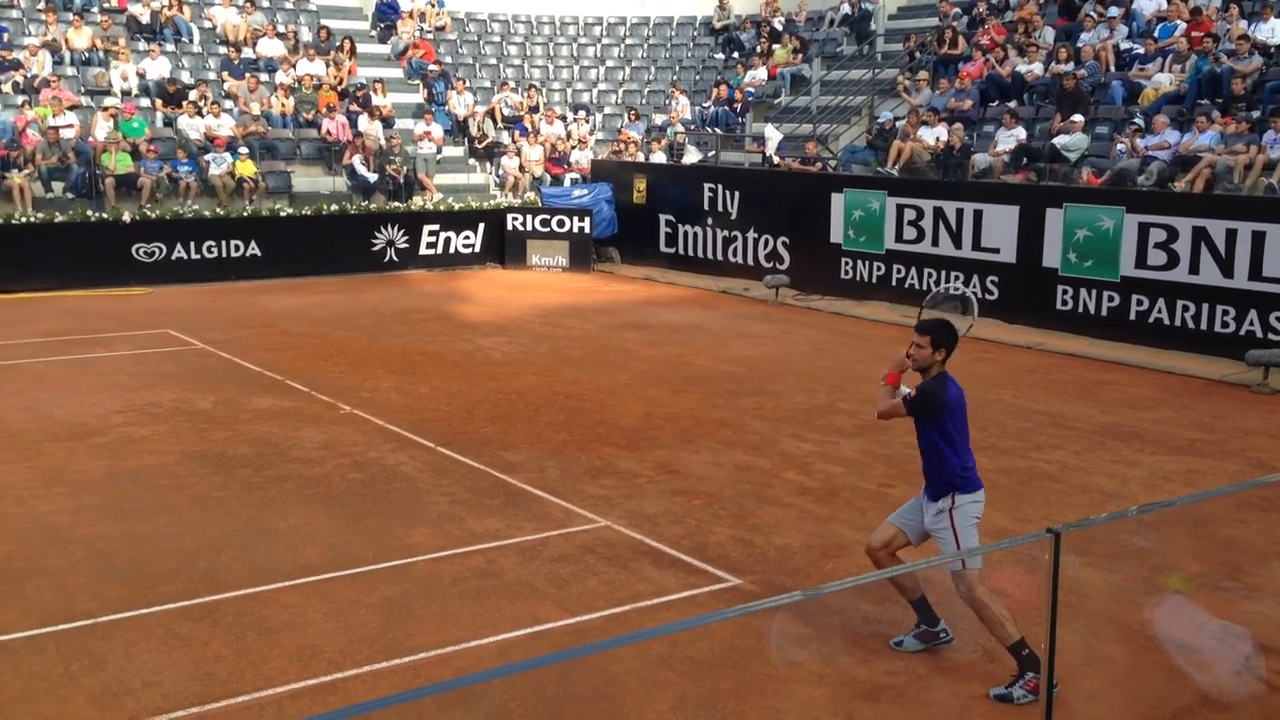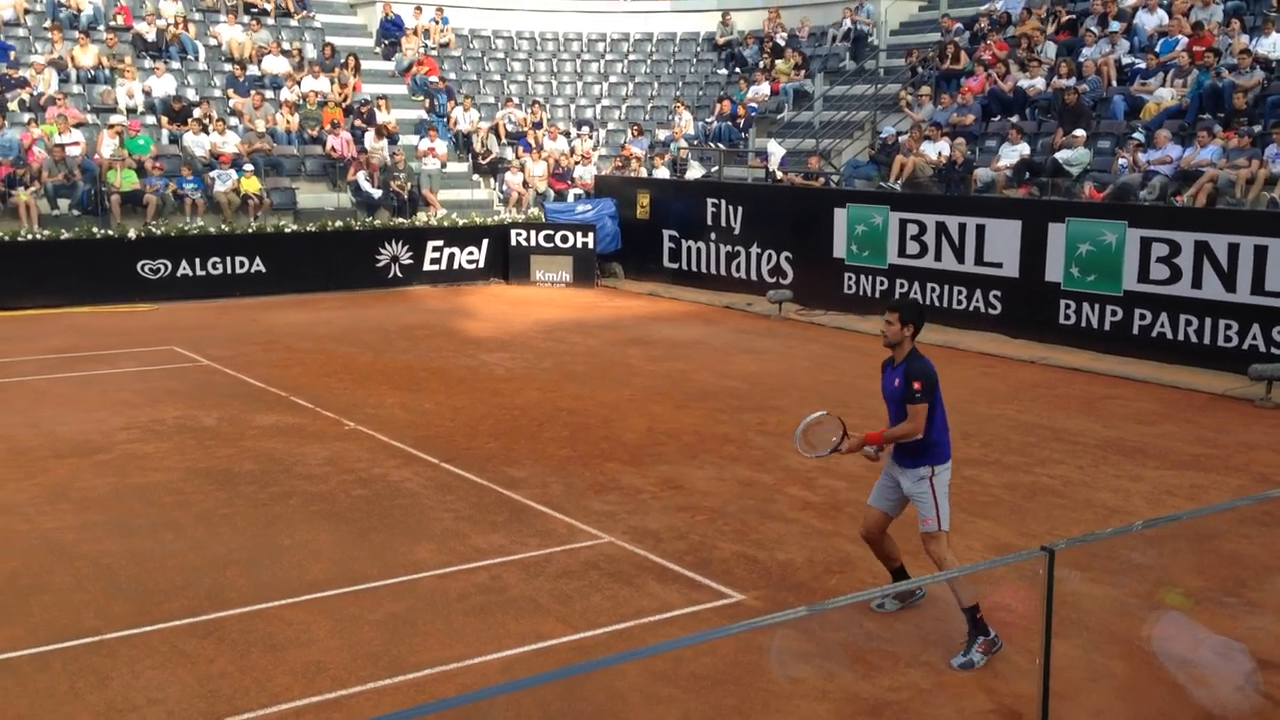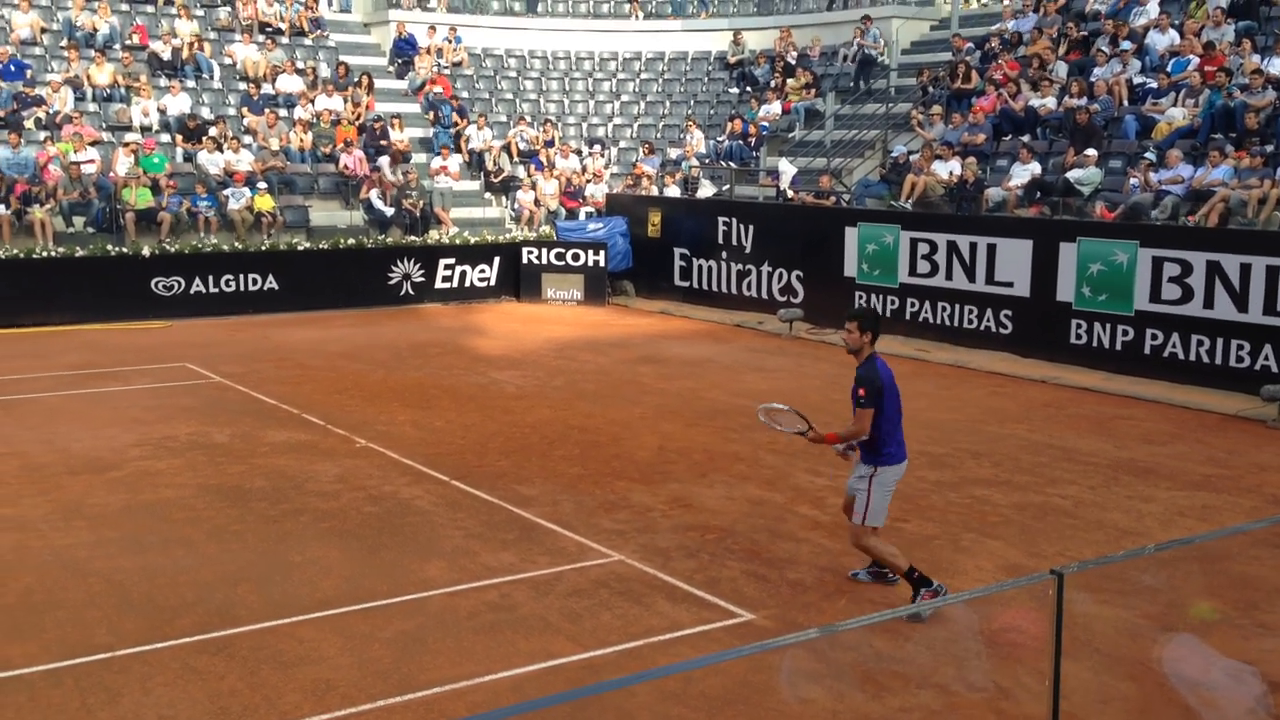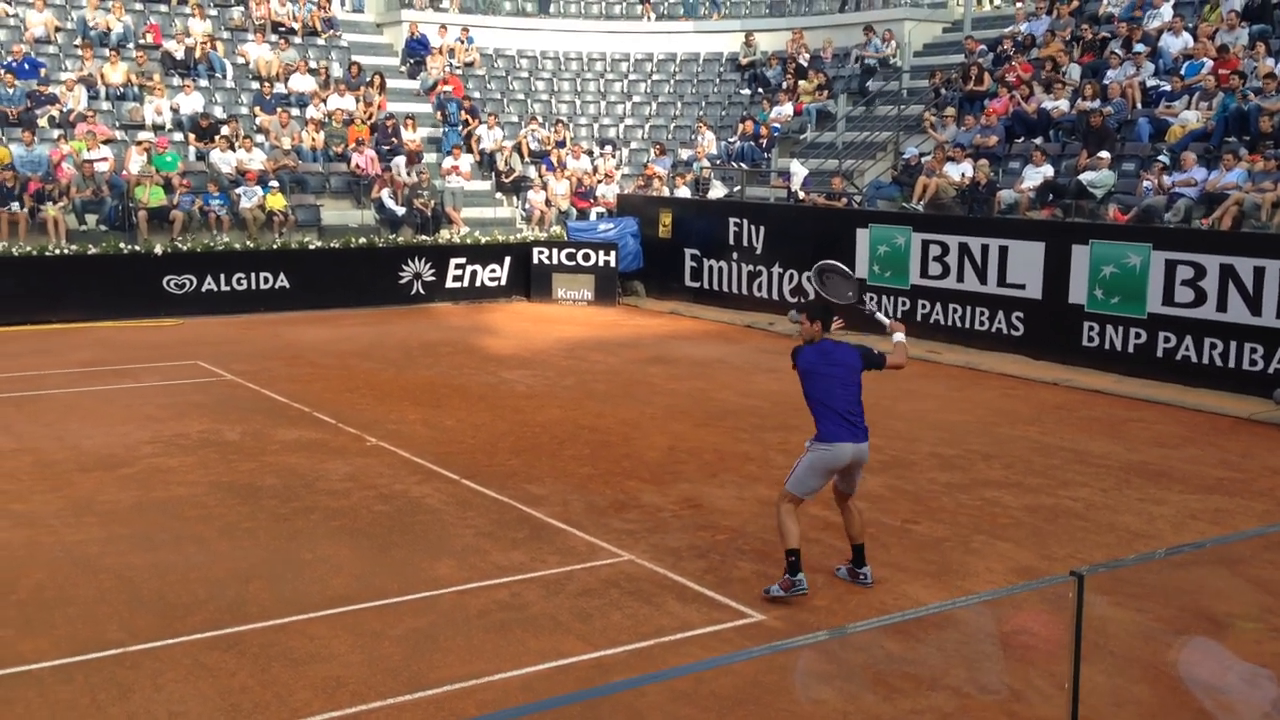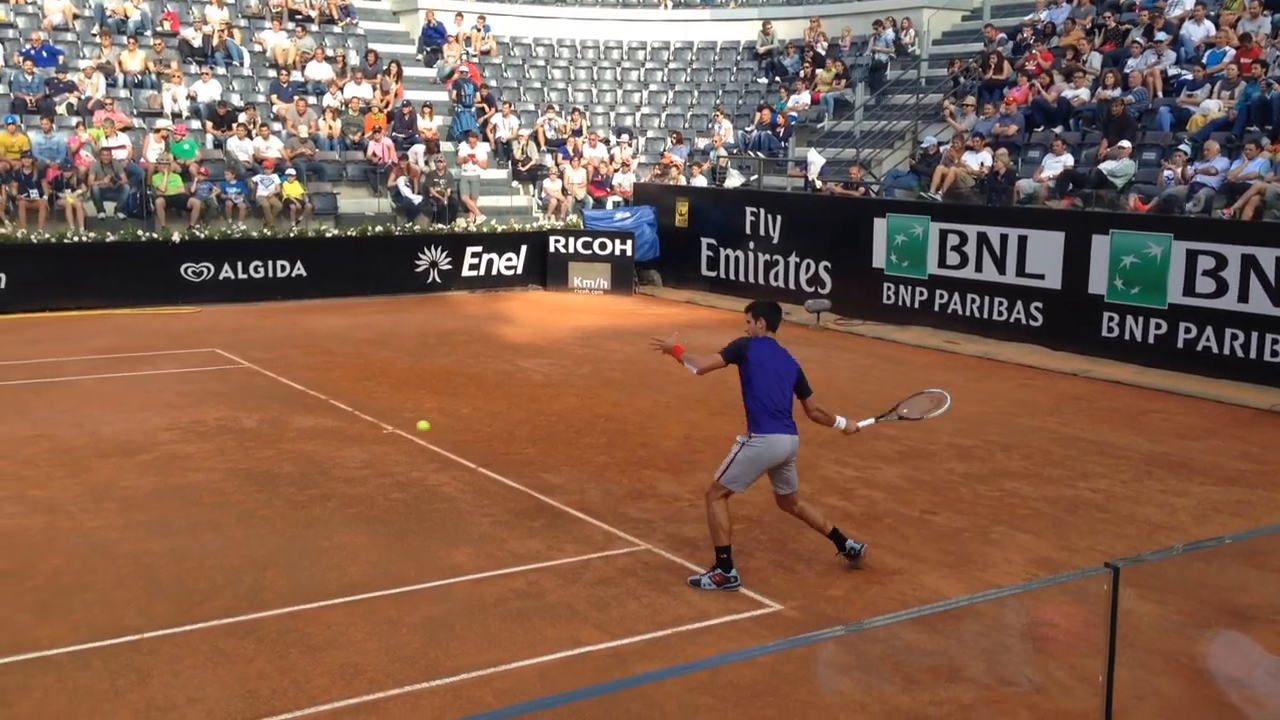
dt=0.4s
person 1, frame 1
left shoulder: (934, 392)
right shoulder: (937, 386)
left elbow: (882, 410)
left wrist: (892, 376)
left hip: (956, 499)
right hip: (934, 495)
left knee: (970, 588)
right knee: (877, 547)
left ankle: (1030, 669)
right ankle: (931, 626)
person 1, frame 2
left shoulder: (919, 370)
right shoulder: (889, 366)
left elbow: (915, 428)
left wrist: (868, 439)
right wrist: (879, 442)
left hip: (928, 469)
right hip: (899, 465)
left knee: (937, 549)
right knee: (870, 531)
left ankle: (982, 634)
right ankle: (906, 589)
person 1, frame 3
left shoulder: (868, 377)
right shoulder: (873, 367)
left elbow: (862, 430)
left wrist: (826, 438)
right wrist: (850, 444)
left hip: (882, 464)
right hip: (876, 458)
left knee: (863, 538)
right knee: (850, 509)
left ankle: (926, 587)
right ankle: (883, 568)
person 1, frame 4
left shoulder: (801, 354)
right shoulder: (857, 353)
right elbow: (900, 361)
left wrist: (814, 340)
right wrist: (898, 333)
left hip: (828, 446)
right hip: (860, 445)
left knee: (786, 503)
right knee: (843, 498)
left ankle: (794, 576)
right ankle: (860, 567)
person 1, frame 5
left shoulder: (747, 345)
right shoulder: (789, 363)
left elbow: (700, 366)
right elbow: (813, 411)
left wrist: (675, 349)
right wrist: (841, 423)
left hip: (761, 439)
right hip: (788, 441)
left knee: (715, 496)
right knee: (790, 503)
left ankle: (725, 571)
right ankle: (847, 547)
